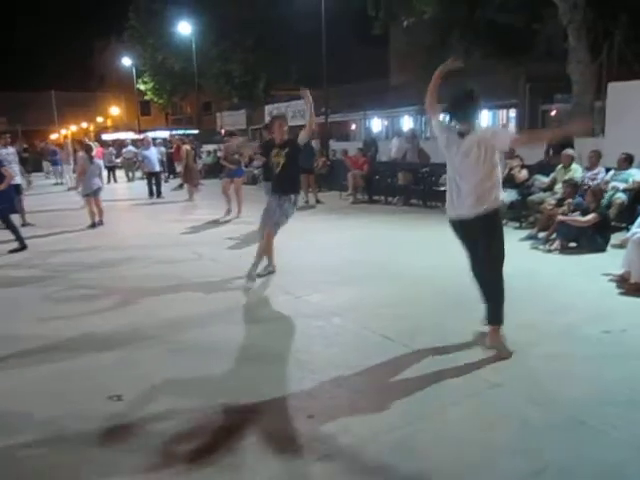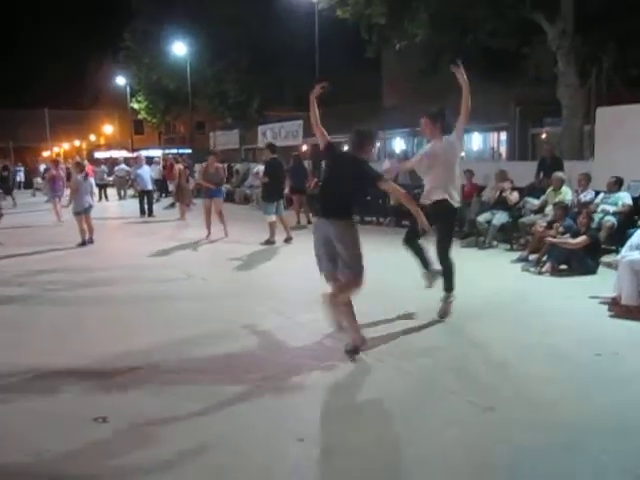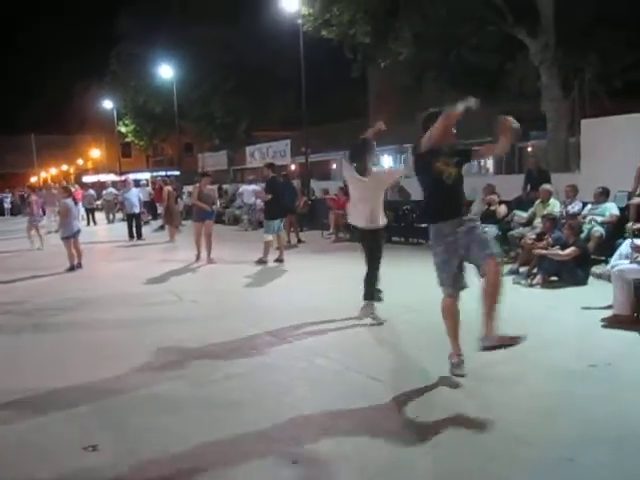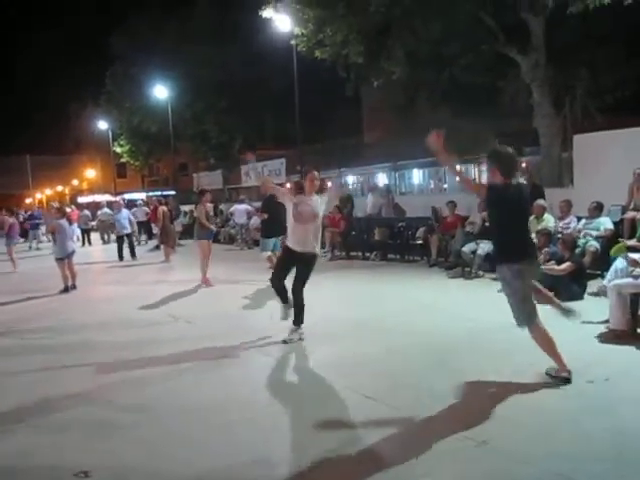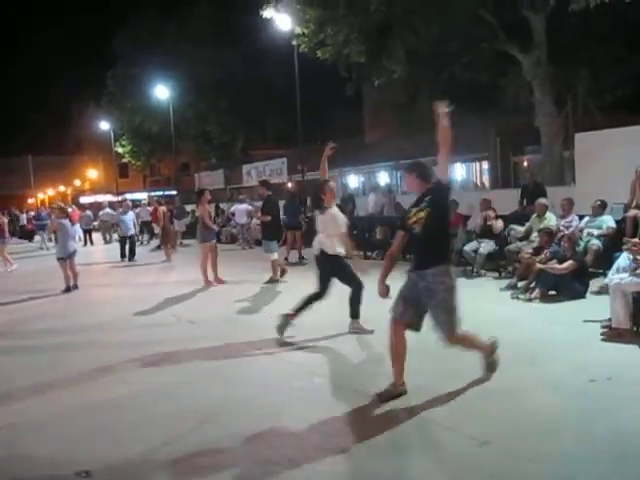
dt=0.7s
person 1, frame 1
left shoulder: (293, 144)
right shoulder: (269, 147)
left elbow: (309, 129)
left wrist: (309, 104)
left hip: (288, 198)
right hip: (274, 197)
left knee: (269, 233)
right knee: (263, 233)
left ankle: (254, 267)
right ankle: (271, 265)
person 1, frame 2
left shoulder: (335, 156)
right shoulder: (366, 170)
left elbow: (316, 127)
right elbow: (394, 190)
left wrist: (313, 98)
right wrist: (418, 212)
left hip: (321, 224)
right hip: (344, 226)
left knee: (338, 282)
right knee: (353, 279)
left ankle: (355, 336)
right ankle: (336, 297)
person 1, frame 3
left shoulder: (457, 153)
right shoulder: (423, 153)
left elbow: (499, 149)
right elbow: (444, 121)
left wrist: (507, 131)
right wrist: (463, 105)
left hip: (466, 223)
right hip: (441, 229)
left knee: (493, 266)
right knee: (451, 292)
left ankle: (489, 333)
right ankle: (455, 352)
person 1, frame 4
left shoulder: (499, 195)
right shoulder: (521, 190)
left elbow: (465, 181)
left wrist: (439, 150)
left hip: (511, 266)
right hip: (527, 259)
left knee: (530, 322)
right knee: (528, 285)
left ankle: (561, 368)
right ankle: (558, 305)
person 1, frame 5
left shoulder: (439, 192)
right shoulder: (411, 211)
left elbow: (444, 150)
right elbow: (395, 248)
left wrist: (441, 116)
right wrist: (383, 278)
left hip: (438, 274)
right hip: (416, 275)
left knee: (450, 336)
right knee: (396, 326)
left ankle: (487, 348)
right ankle: (398, 383)
person 2, frame 1
left shoulder: (445, 134)
right shoulder: (487, 137)
left elbow: (430, 105)
right elbow: (528, 138)
left wrist: (441, 70)
right wrist: (569, 129)
left hip: (458, 215)
right hip: (485, 211)
left knee: (479, 263)
right knee: (493, 268)
left ankle: (493, 322)
right ankle: (494, 332)
person 2, frame 2
left shoulder: (452, 142)
right shoulder: (427, 149)
left elbow: (464, 116)
right elbow: (410, 164)
left wrist: (465, 84)
left hip: (447, 204)
right hip: (428, 202)
left knee: (443, 252)
right knee: (409, 239)
left ankle: (448, 295)
right ankle: (429, 269)
person 2, frame 3
left shoulder: (349, 171)
right shoulder: (381, 176)
left elbow: (361, 146)
right elbow: (405, 170)
left wrist: (374, 130)
left hip: (355, 221)
right hip: (373, 224)
left knee: (373, 260)
right knee: (373, 263)
left ankle: (373, 289)
right ankle: (368, 306)
person 2, frame 4
left shoulder: (321, 201)
right shoulder: (291, 198)
right elbow: (270, 186)
left hip: (310, 252)
right hip: (290, 249)
left knee: (297, 289)
right knee: (276, 281)
left ankle: (297, 328)
right ankle: (287, 305)
person 2, frame 5
left shoulder: (322, 209)
right shoulder: (335, 215)
left elbow: (323, 178)
right elbow: (345, 240)
left wrist: (325, 157)
left hip: (321, 255)
right hip: (333, 257)
left knee: (321, 292)
right knee: (357, 285)
left ankle: (290, 316)
right ankle: (354, 323)
